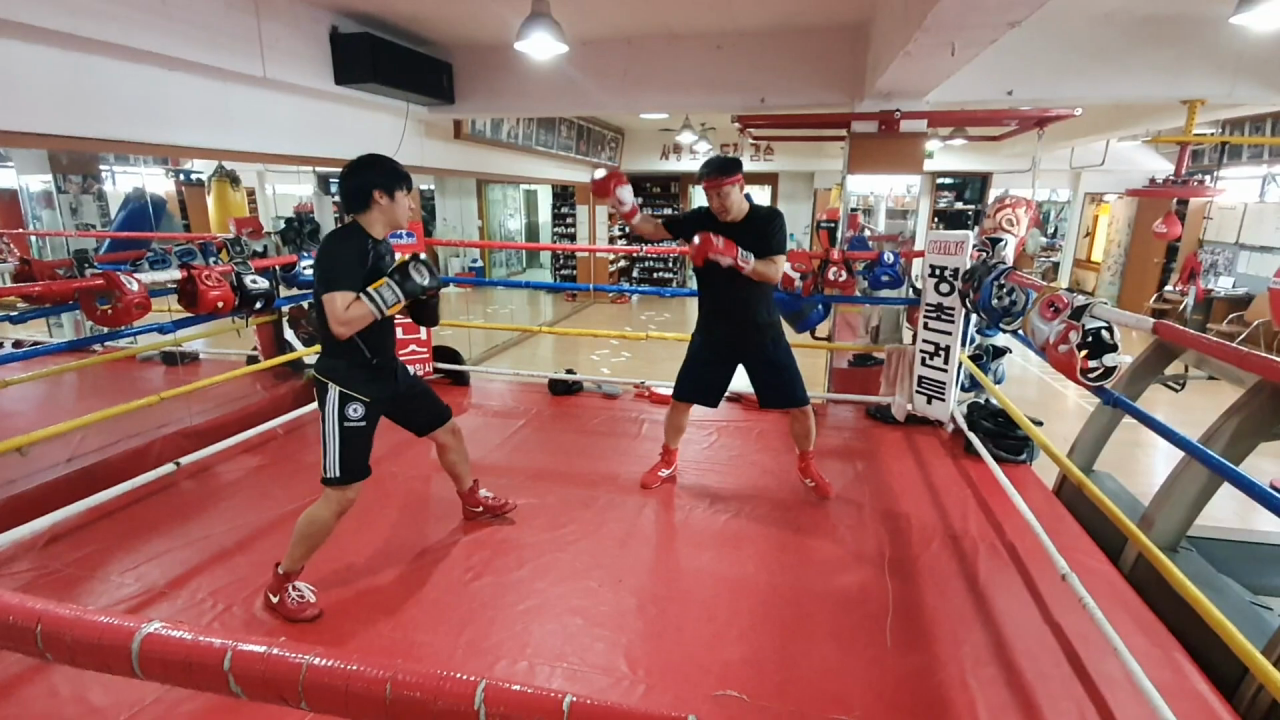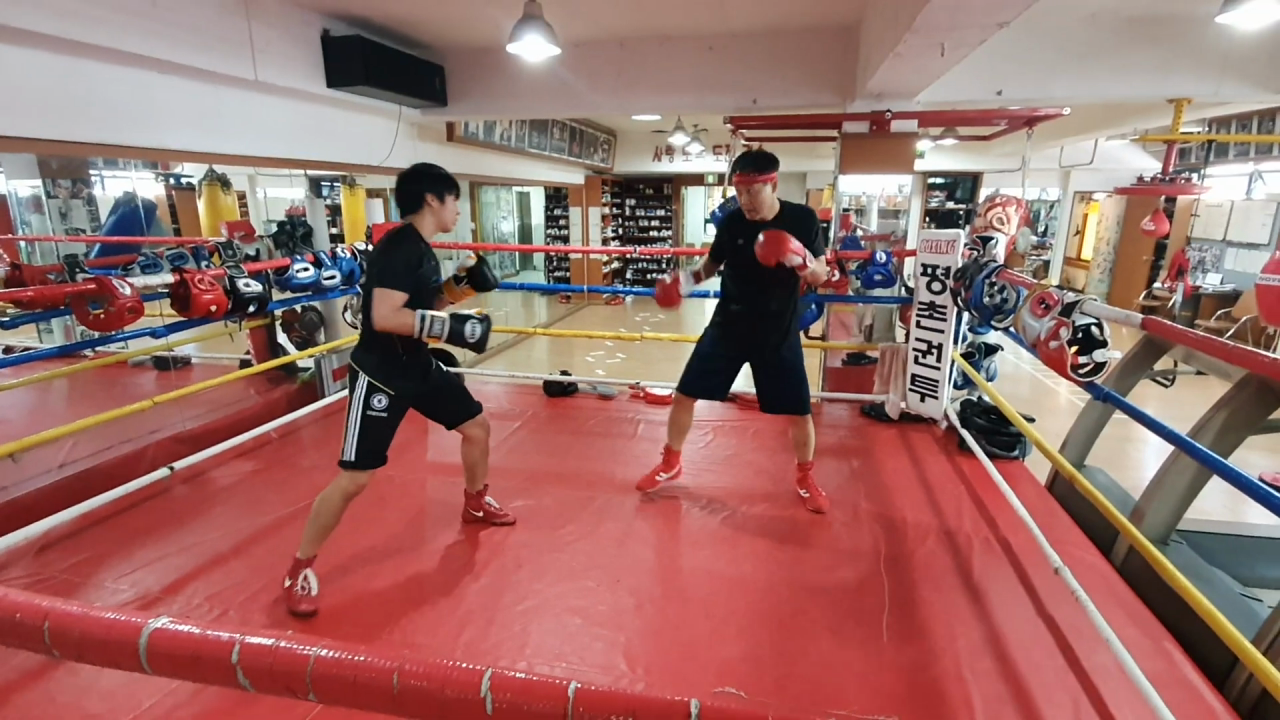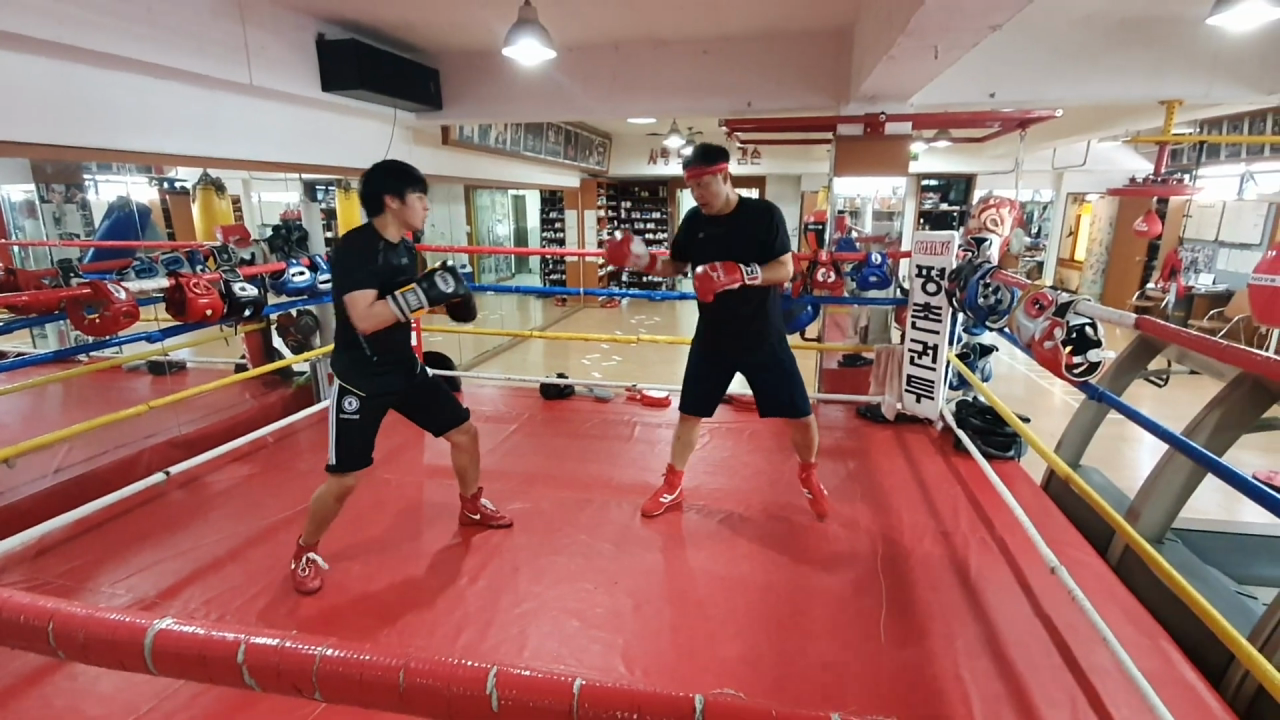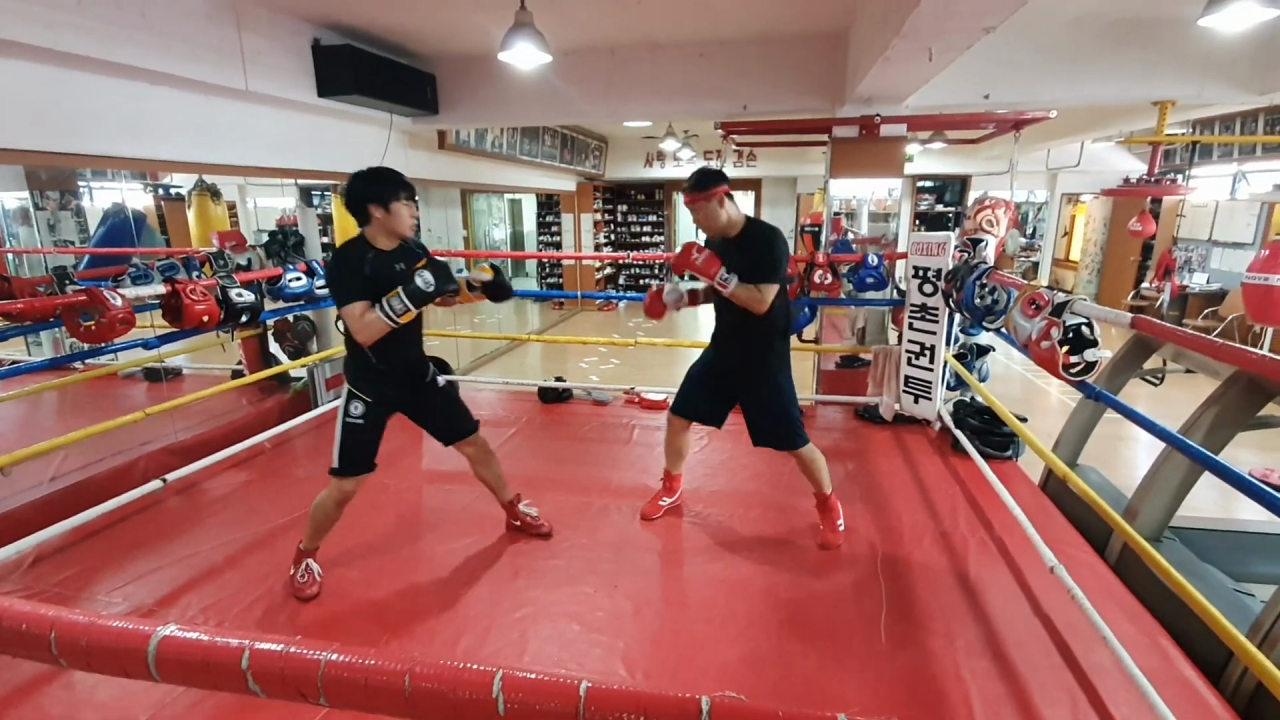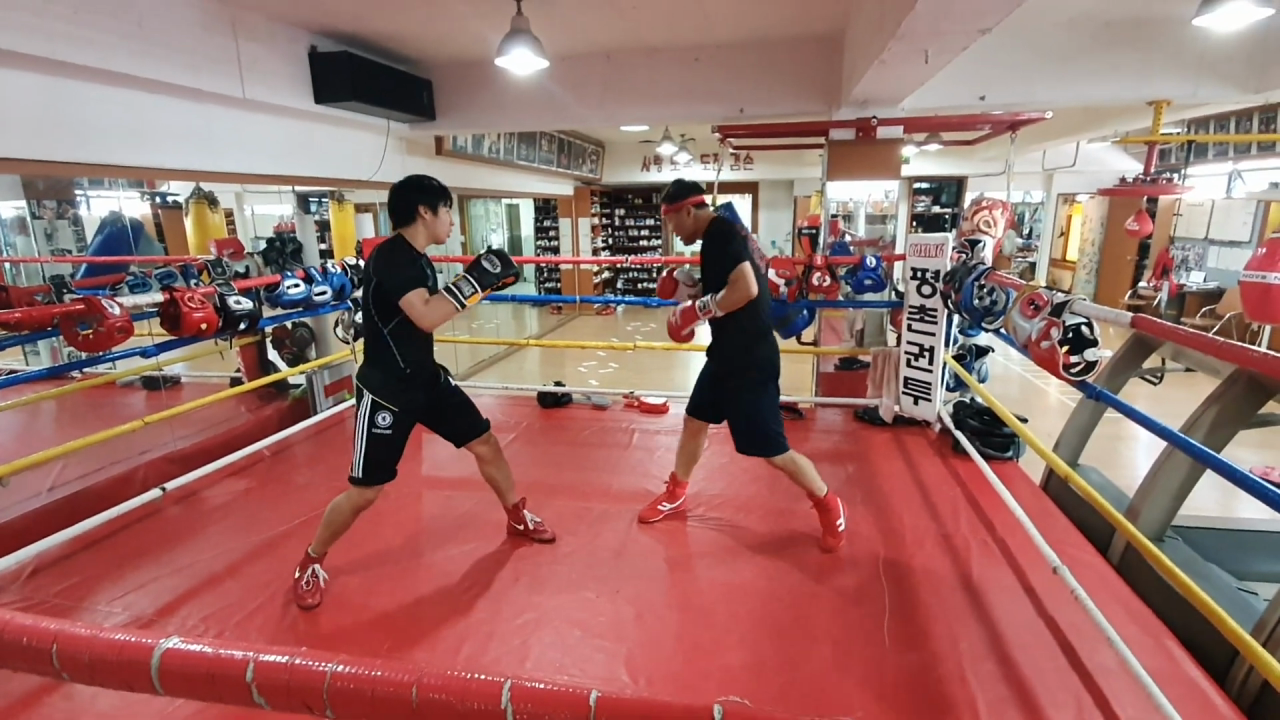
dt=0.4s
person 1, frame 1
left shoulder: (378, 245)
right shoulder: (341, 246)
right elbow: (342, 324)
left wrist: (415, 298)
right wrist: (400, 286)
left hip: (387, 371)
right hip: (346, 384)
left knee: (447, 429)
right knee: (342, 493)
left ankle: (472, 499)
right ankle: (283, 582)
person 1, frame 2
left shoulder: (423, 247)
right shoulder: (398, 247)
right elbow: (385, 317)
left wrist: (463, 282)
right wrist: (451, 328)
left hip: (419, 366)
right hip: (379, 375)
left knee: (477, 425)
right knee: (354, 479)
left ankle: (476, 503)
right ankle: (300, 568)
person 1, frame 3
left shoulder: (404, 247)
right shoulder: (353, 248)
right elbow: (365, 319)
left wrist: (443, 293)
right wrist: (427, 292)
left hip: (404, 367)
right hip: (359, 378)
left knee: (465, 432)
right knee: (344, 481)
left ankle: (471, 506)
right ankle: (305, 551)
person 1, frame 4
left shoulder: (412, 250)
right shoulder: (345, 260)
left elbow: (436, 296)
right elbow: (363, 332)
left wrist: (476, 283)
right wrist: (409, 295)
left hip: (418, 373)
right hip: (369, 385)
left knee: (474, 443)
right knee: (345, 485)
left ankle: (514, 511)
right ankle: (305, 557)
person 1, frame 5
left shoulder: (417, 258)
right shoulder: (390, 257)
right elbow: (428, 319)
left wrist: (479, 282)
right wrist: (475, 278)
left hip: (426, 378)
right hip: (386, 390)
left knee: (486, 444)
right knee: (364, 492)
left ankle: (517, 517)
right ankle: (311, 562)
person 2, frame 1
left shoulder: (770, 219)
right shoulder: (700, 220)
left elbow: (774, 273)
right elbow: (651, 229)
left wrist: (732, 255)
right wrist: (626, 207)
left hip: (762, 332)
right hip: (713, 332)
left knee: (800, 407)
right knee: (681, 400)
left ankle: (807, 465)
right ankle: (668, 461)
person 2, frame 2
left shoulder: (803, 219)
right shoulder: (731, 222)
left elbow: (821, 273)
right elbow: (713, 262)
left wrist: (800, 257)
right wrist: (689, 279)
left hip: (779, 334)
right hip: (727, 328)
left knee: (799, 413)
right knee: (684, 394)
left ankle: (805, 479)
right ankle: (671, 462)
person 2, frame 3
left shoulder: (765, 214)
right shoulder: (696, 219)
left elbow: (785, 270)
right elbow: (674, 265)
left wrist: (739, 274)
right wrist: (642, 258)
left hip: (763, 337)
right hip: (712, 336)
left knee: (801, 416)
right knee: (689, 413)
left ankle: (808, 476)
right ankle: (673, 485)
person 2, frame 4
left shoulder: (768, 239)
right shoulder: (713, 243)
left elbow: (761, 302)
left wrist: (717, 272)
right wrist: (683, 295)
left hip: (766, 360)
right hip: (722, 352)
left knee: (796, 444)
right knee: (677, 419)
left ankle: (828, 506)
right ankle: (671, 488)
person 2, frame 5
left shoulder: (720, 233)
right shoulder: (724, 233)
left elbow: (747, 289)
left wrist: (697, 308)
left hip: (750, 358)
right hip: (730, 352)
left knee: (772, 449)
right knee: (694, 420)
left ankle: (829, 506)
right ankle: (676, 494)
